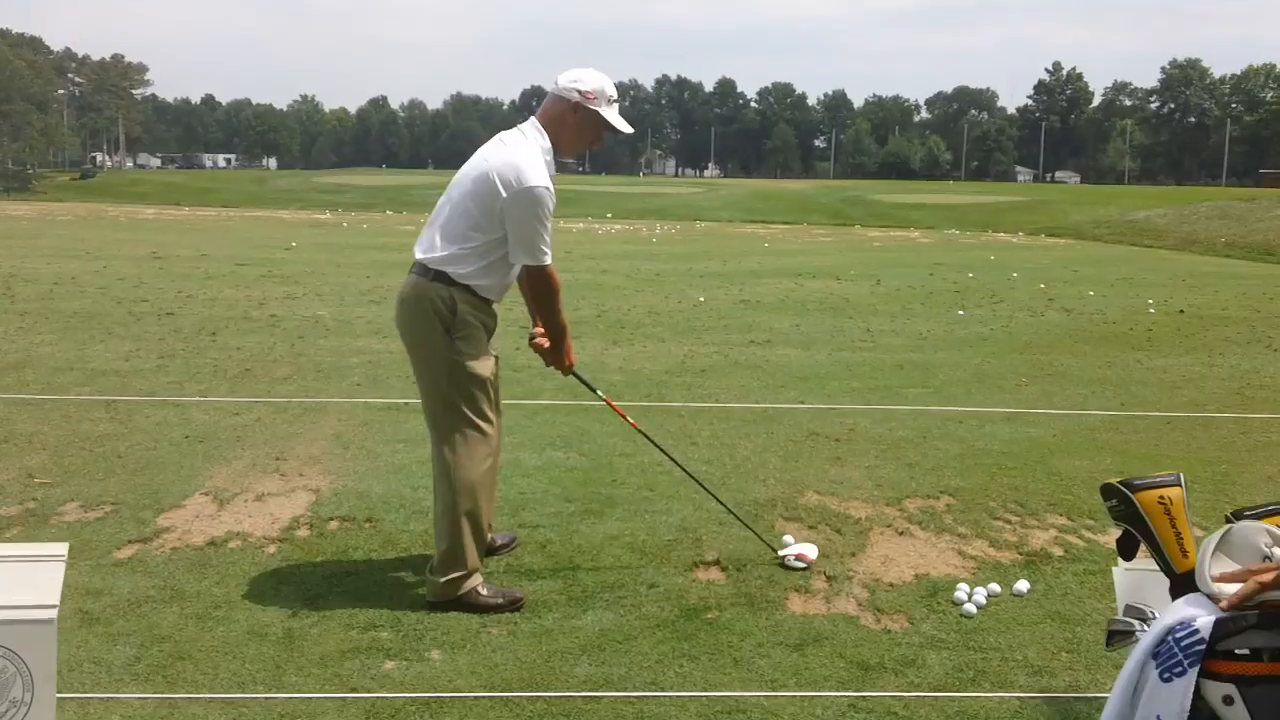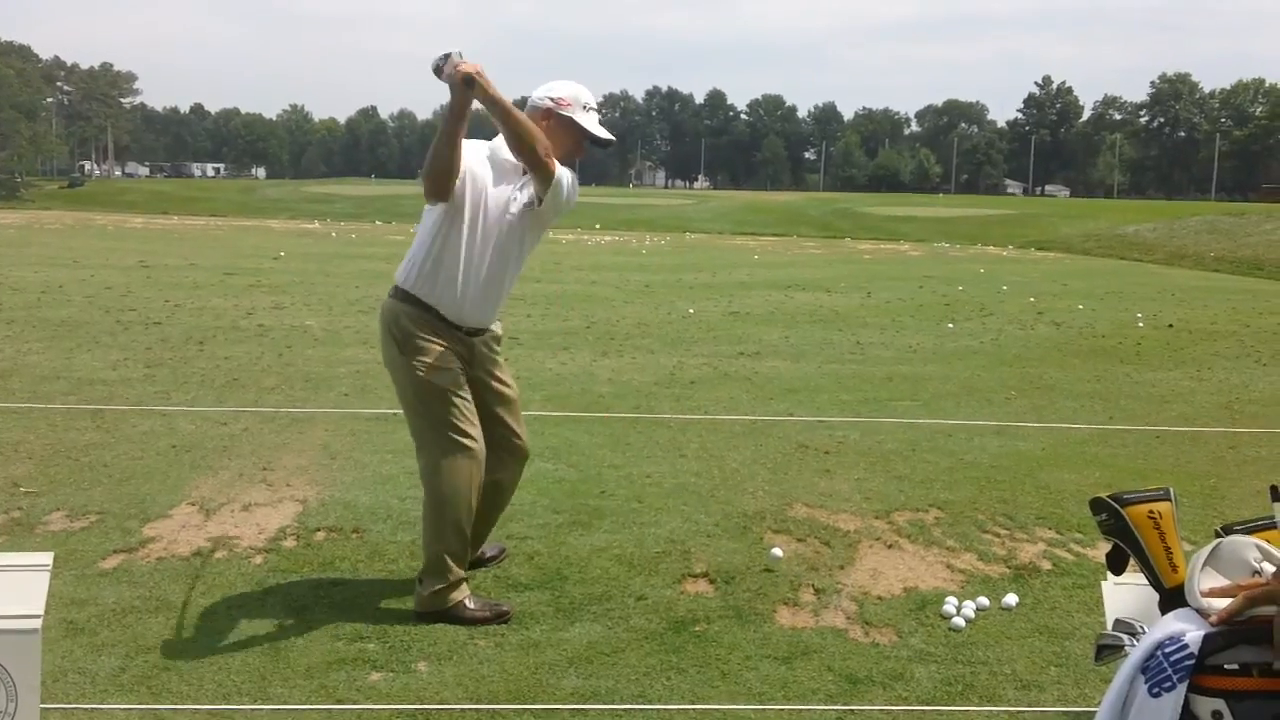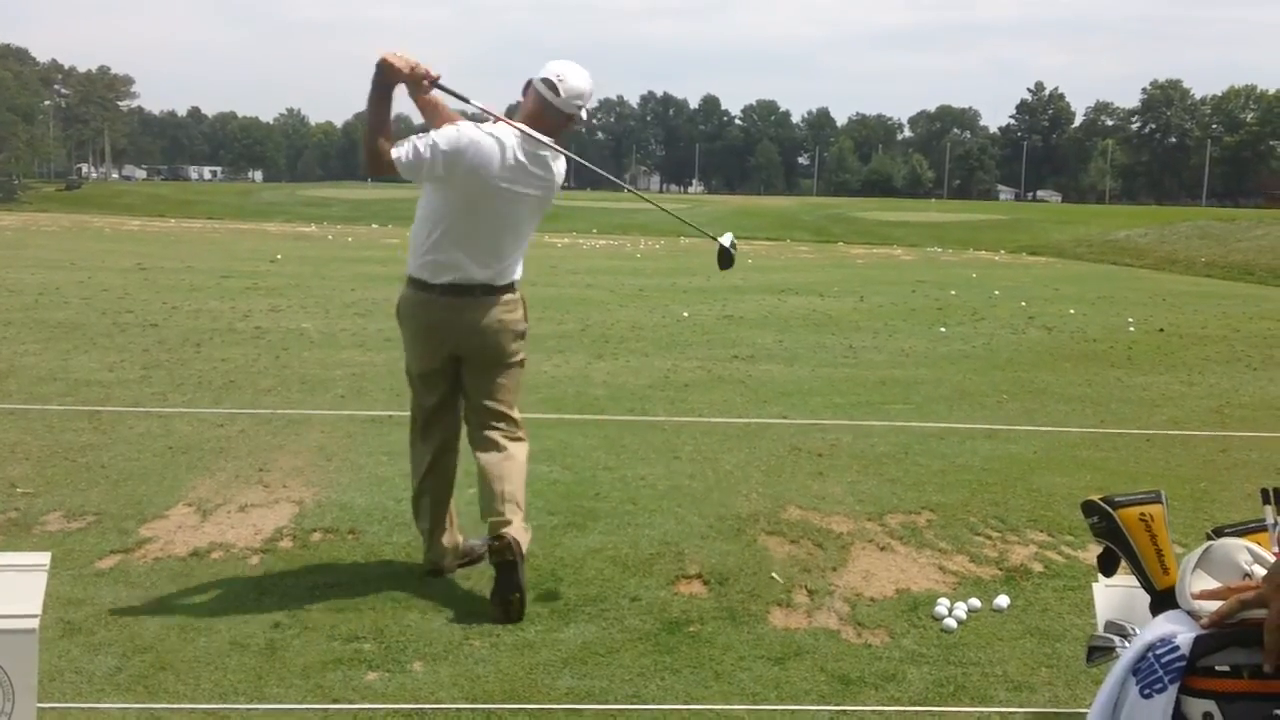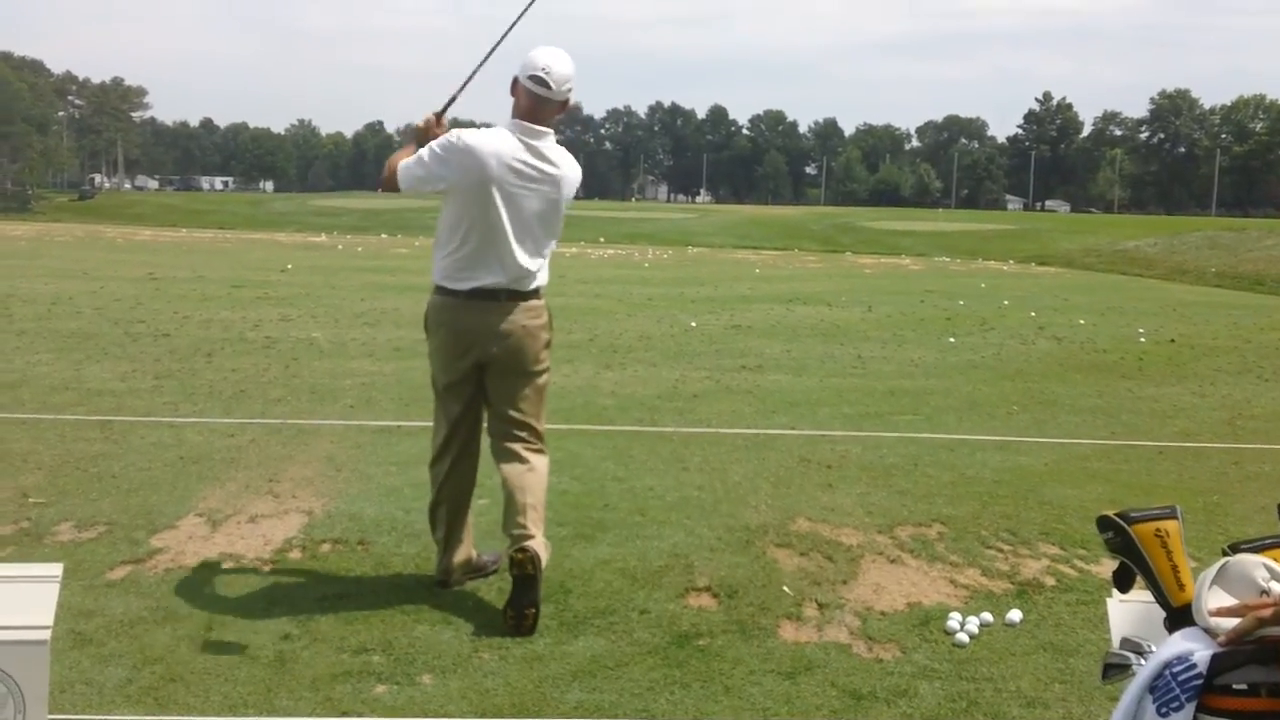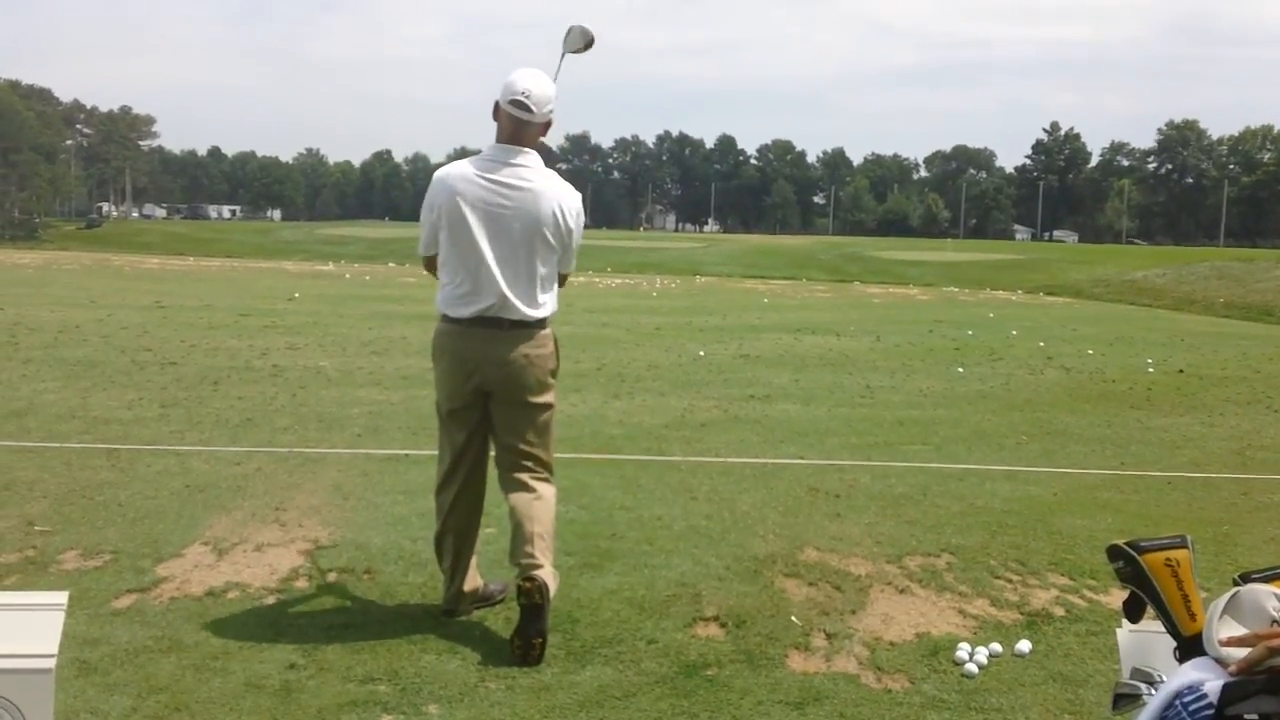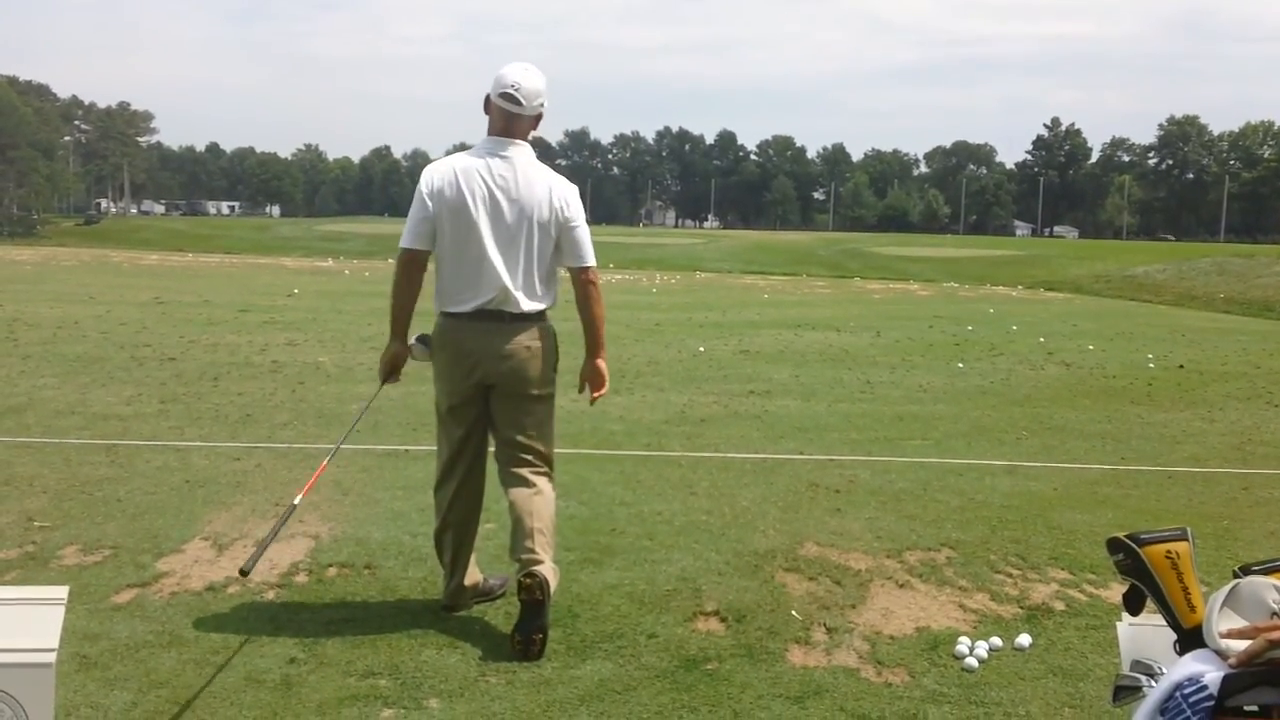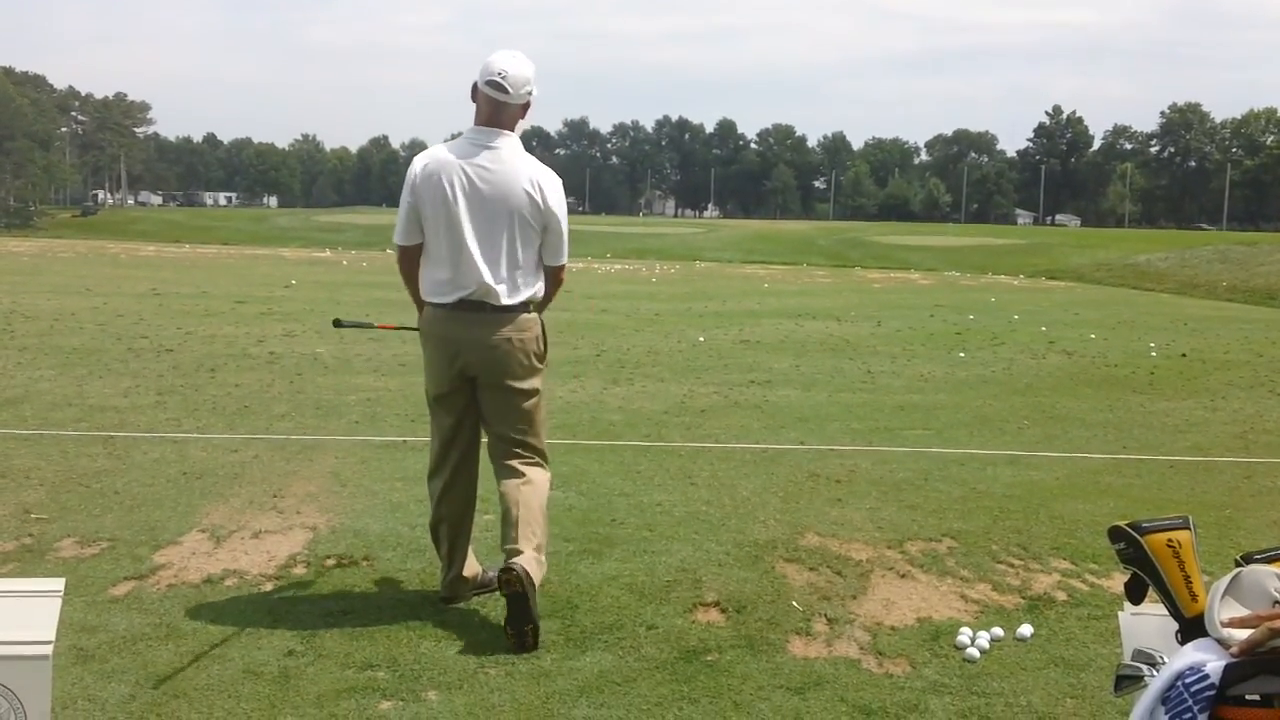
dt=0.7s
person 1, frame 1
left shoulder: (516, 144)
right shoulder: (529, 177)
left elbow: (528, 264)
right elbow: (538, 272)
left wrist: (539, 323)
right wrist: (560, 337)
left hip: (450, 300)
right hip: (446, 305)
left knee: (477, 426)
right knee: (468, 436)
left ankle: (471, 533)
right ankle: (454, 579)
person 1, frame 2
left shoulder: (558, 185)
right shoulder: (469, 157)
left elbow: (535, 156)
right elbow: (437, 189)
left wrist: (489, 95)
right wrist: (456, 107)
left hip: (476, 335)
right hip: (419, 325)
left knee: (509, 451)
right knee: (459, 452)
left ankle: (464, 545)
right ankle: (441, 591)
person 1, frame 3
left shoulder: (465, 144)
right shoulder: (553, 168)
left elbow: (378, 163)
left wrist: (383, 87)
right wrist: (420, 89)
left hip: (425, 304)
right hip: (493, 311)
left knee: (432, 430)
right knee: (499, 430)
left ankle: (440, 546)
right ankle: (508, 537)
person 1, frame 4
left shoulder: (466, 147)
right shoulder: (568, 171)
left elbow: (392, 179)
left wrist: (421, 140)
left hip: (454, 312)
right hip: (521, 317)
left knee: (453, 440)
right knee: (521, 440)
left ankle: (454, 557)
right ankle: (527, 551)
person 1, frame 5
left shoulder: (448, 181)
right shoulder: (564, 197)
left elbow: (431, 261)
right elbow: (559, 277)
left hip: (459, 341)
right hip: (526, 346)
left knee: (458, 470)
right knee: (528, 471)
left ankle: (460, 587)
right ankle: (535, 582)
person 1, frame 6
left shoulder: (441, 176)
right shoulder: (557, 188)
left elbow: (411, 261)
right elbow: (585, 277)
left wrist: (398, 340)
right wrist: (596, 353)
left hip: (457, 337)
right hip: (525, 340)
left knee: (457, 468)
right knee: (528, 466)
left ankle: (459, 582)
right ankle: (536, 575)
person 1, frame 7
left shoulder: (427, 167)
right shoulder: (542, 179)
left elbow: (408, 254)
right elbow: (555, 272)
left hip: (445, 328)
right hip: (511, 332)
left knee: (450, 459)
right knee: (522, 458)
left ankle: (458, 573)
right ankle: (521, 567)
